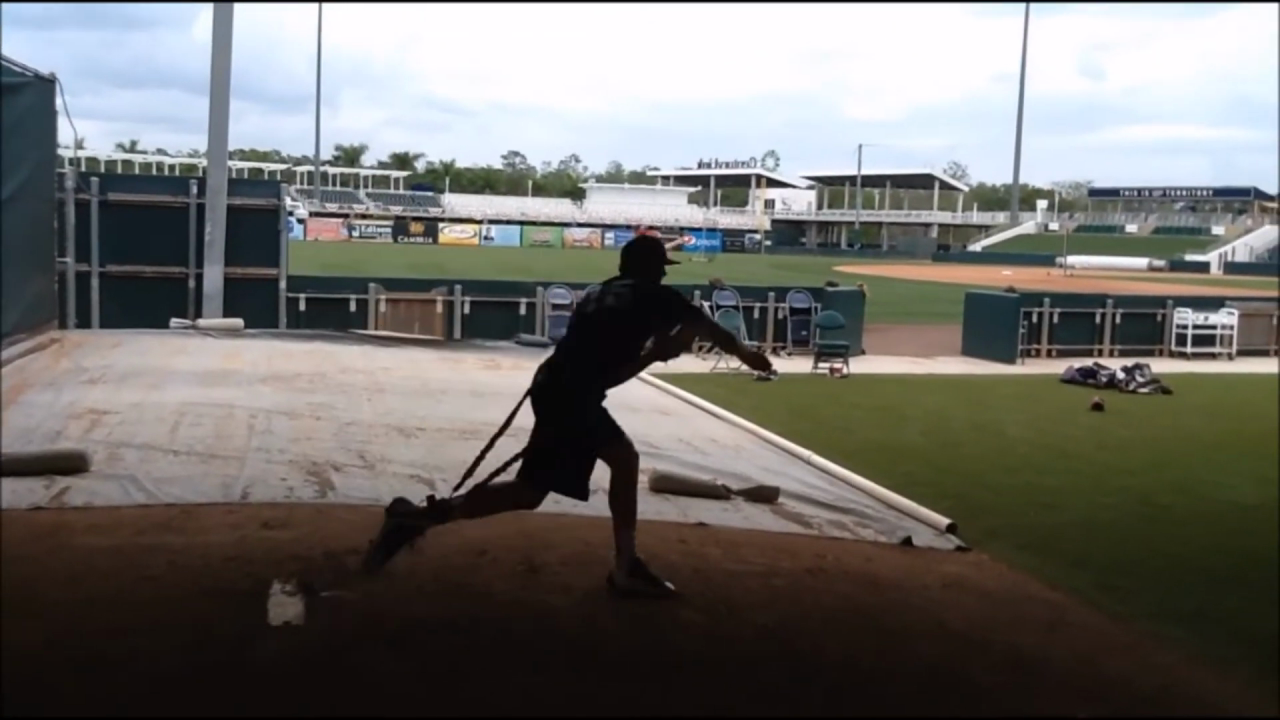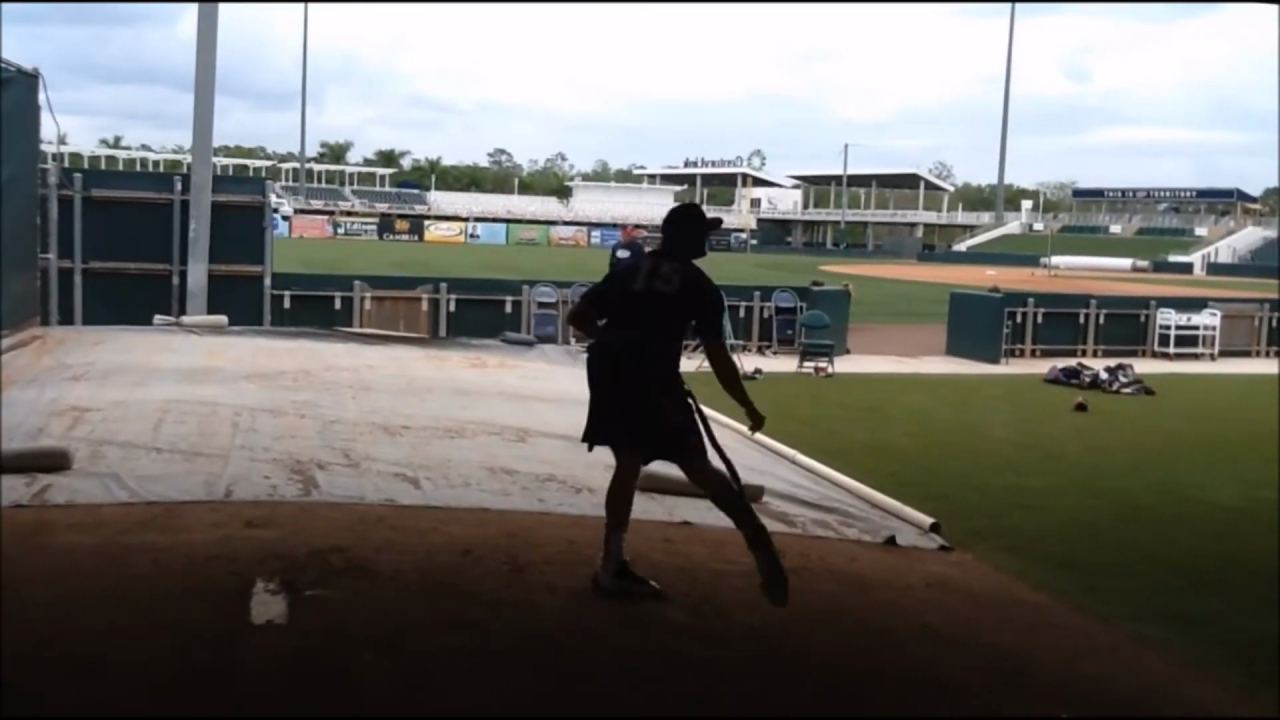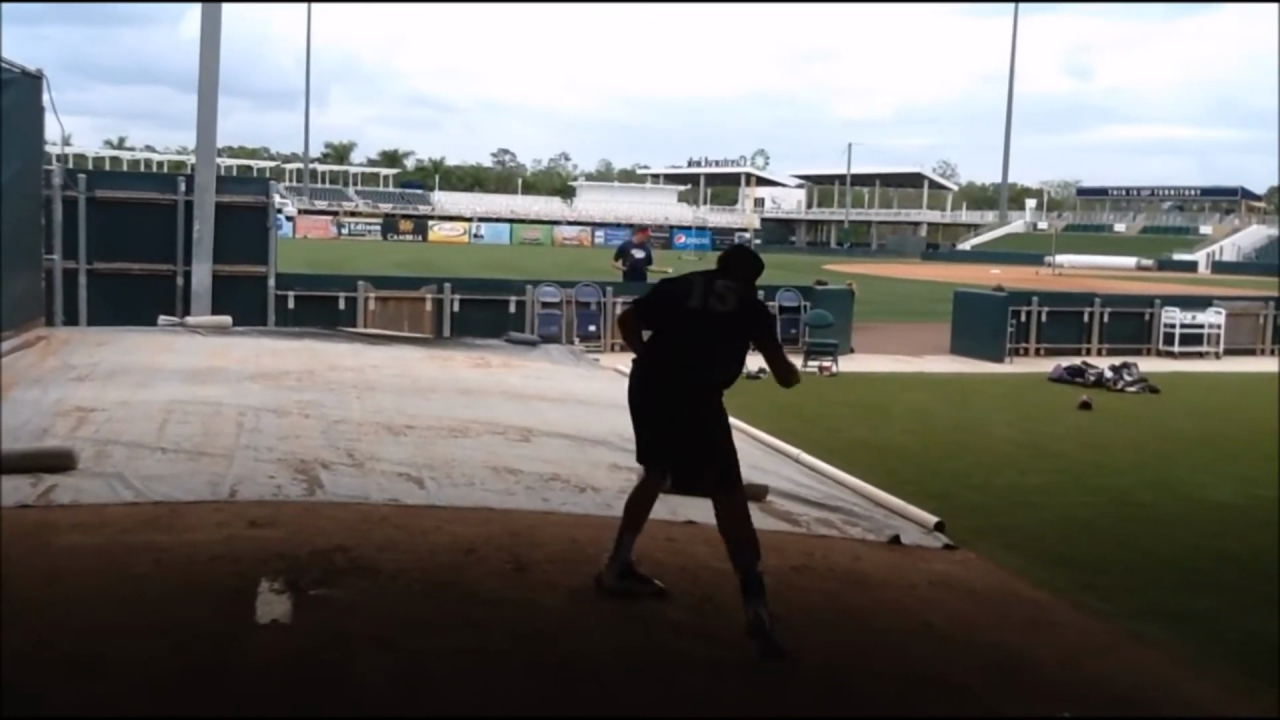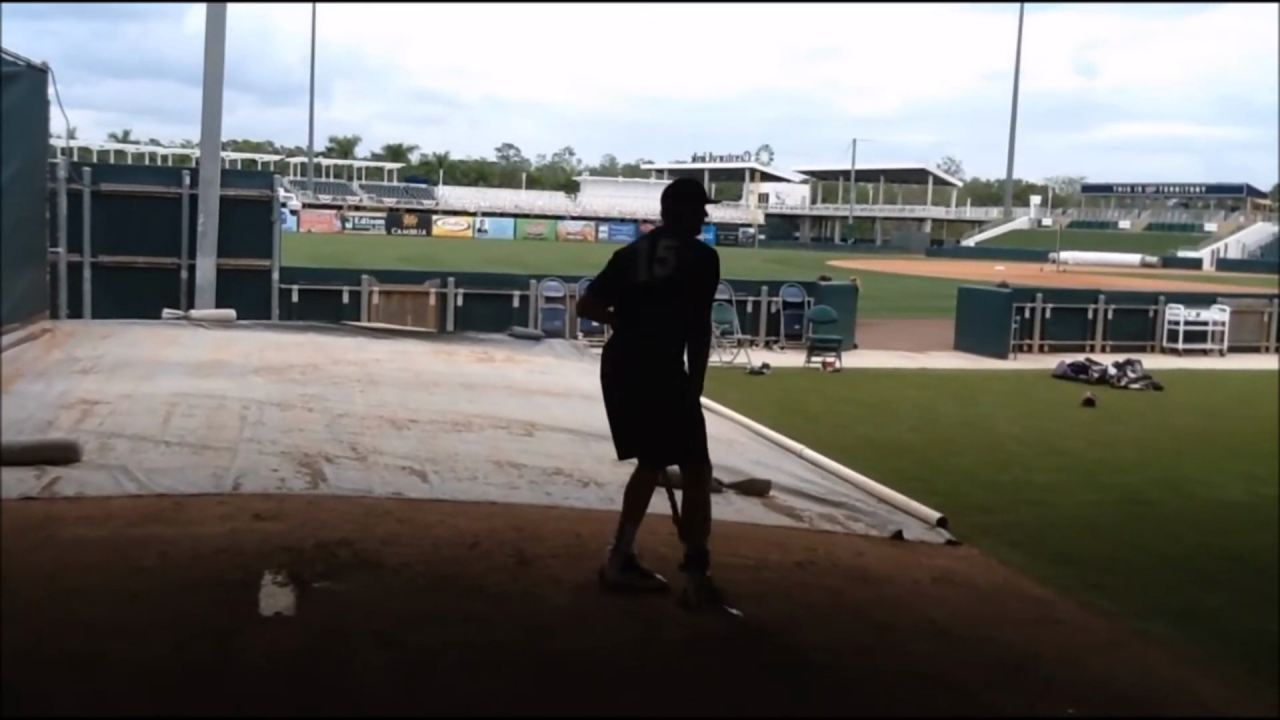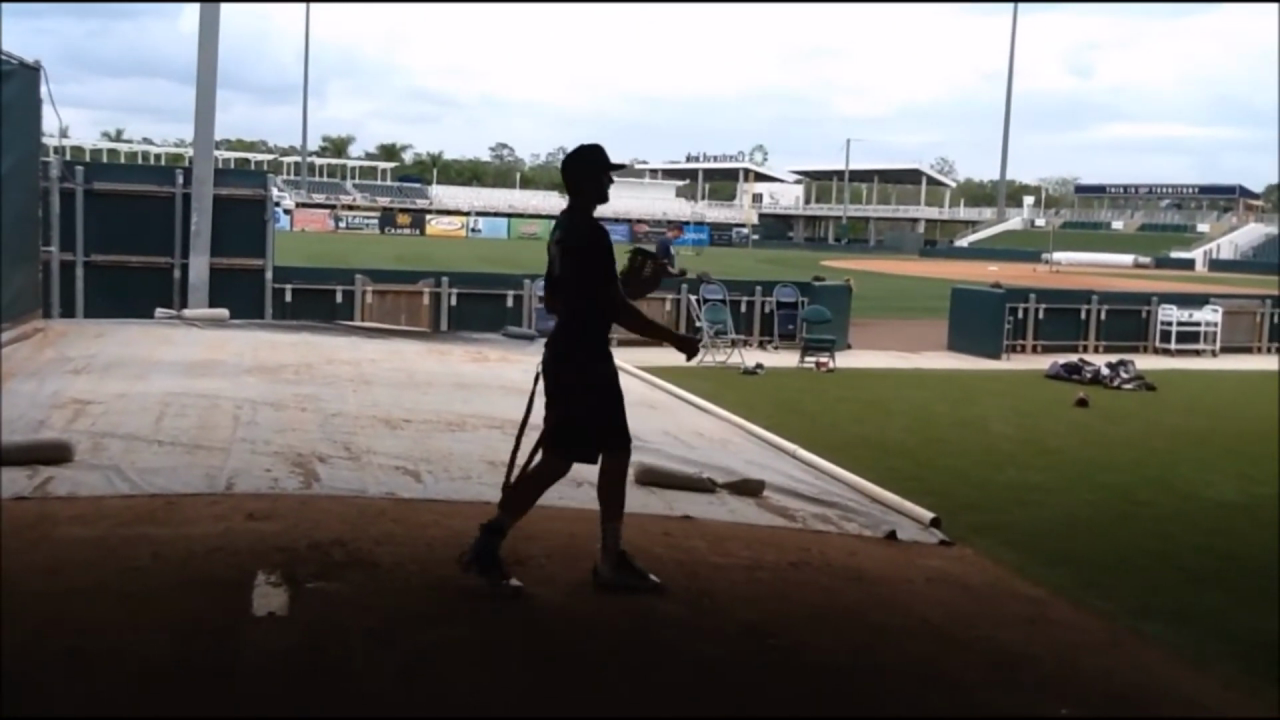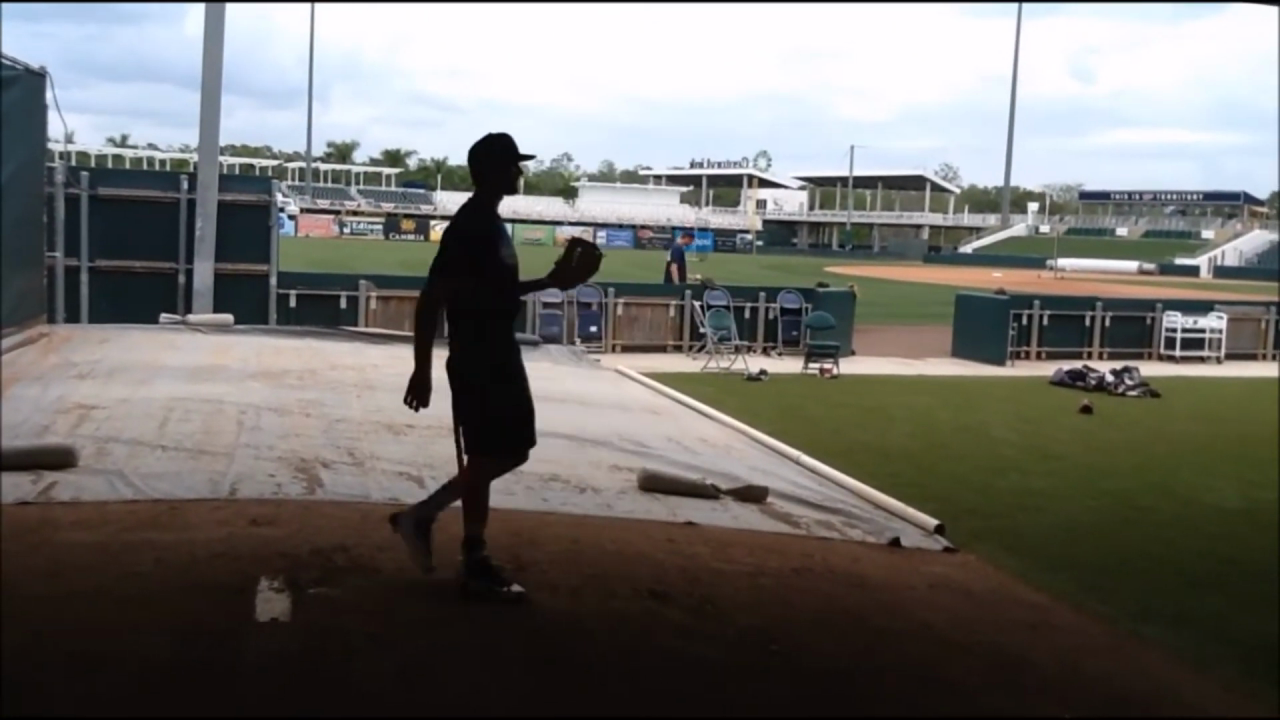
dt=0.5s
person 1, frame 1
left shoulder: (597, 297)
right shoulder: (655, 296)
right elbow: (711, 329)
left wrist: (651, 353)
right wrist: (749, 355)
left hip: (559, 389)
right hip: (571, 397)
left knee: (625, 458)
right knee: (528, 491)
left ankle: (626, 567)
right ankle: (415, 518)
person 1, frame 2
left shoulder: (627, 270)
right shoulder: (699, 286)
left elbow: (580, 316)
right elbow: (718, 356)
right wrist: (748, 406)
left hip: (608, 366)
right hip: (654, 375)
left knee: (629, 462)
right knee: (698, 468)
left ankle: (612, 568)
right ankle: (755, 537)
person 1, frame 3
left shoulder: (676, 287)
right shoulder: (751, 306)
left elbow: (627, 321)
right elbow: (784, 374)
right wrist: (794, 372)
left hip: (648, 386)
right hip: (696, 396)
left knee: (657, 473)
right knee: (729, 498)
left ankle: (617, 567)
right ankle: (755, 604)
person 1, frame 4
left shoulder: (631, 252)
right shoulder: (701, 257)
left elbow: (587, 306)
right elbow: (697, 327)
right wrist: (696, 383)
left hip: (618, 367)
right hip: (661, 371)
left knee: (651, 464)
right knee: (695, 469)
left ankle: (621, 561)
right ankle: (695, 575)
person 1, frame 5
left shoulder: (564, 231)
right shoulder: (590, 234)
left elbow: (554, 301)
right elbow: (616, 309)
right wrist: (675, 339)
left hip: (569, 355)
right hip: (581, 360)
left knee: (616, 452)
right knee: (556, 460)
left ankle: (612, 558)
right ankle: (487, 545)
person 1, frame 6
left shoulder: (492, 222)
right shoulder: (468, 226)
right elbow: (432, 299)
left wrist: (546, 282)
right wrist: (421, 371)
left hip: (500, 355)
right hip: (474, 360)
left knee: (497, 455)
right knee: (492, 456)
left ankle: (420, 517)
right ankle: (475, 563)
